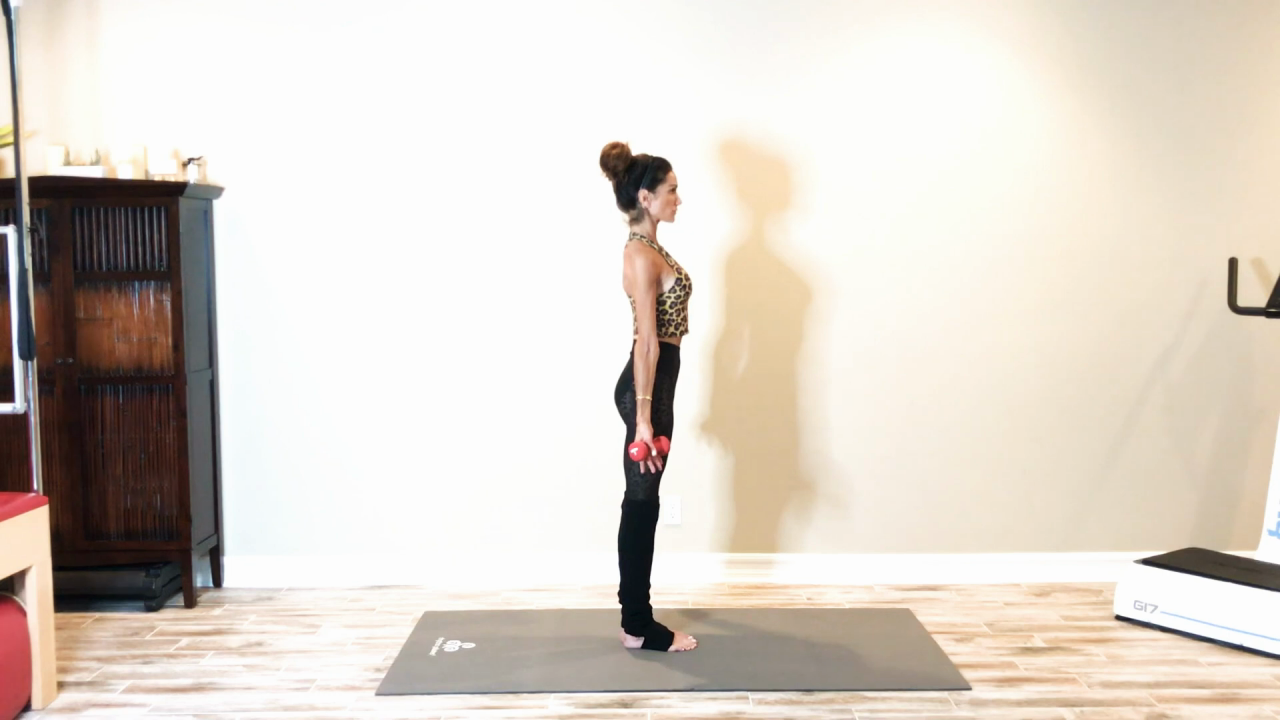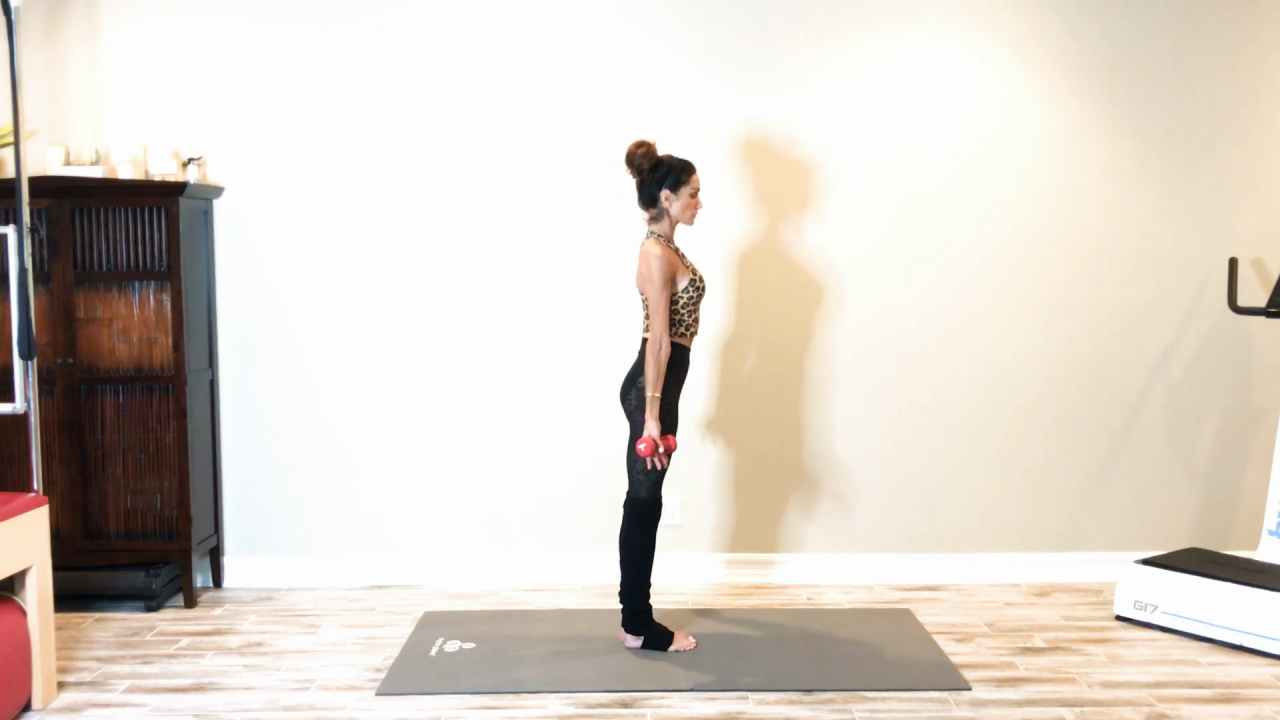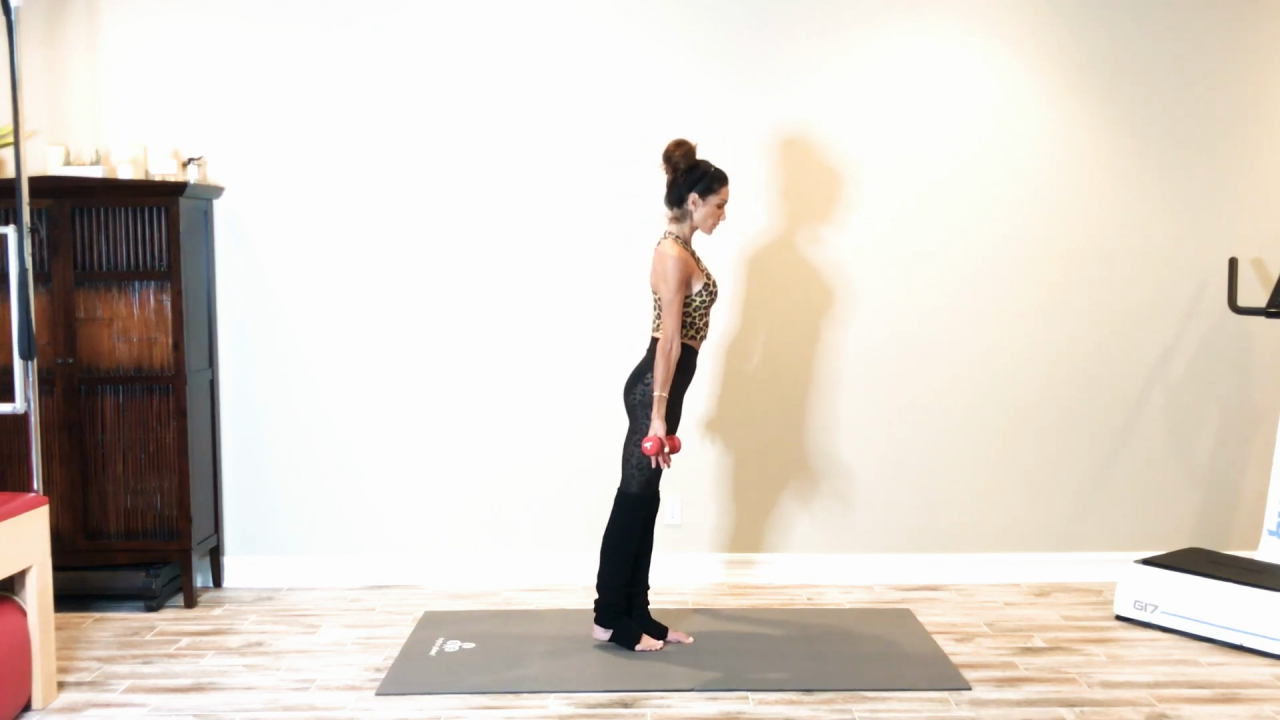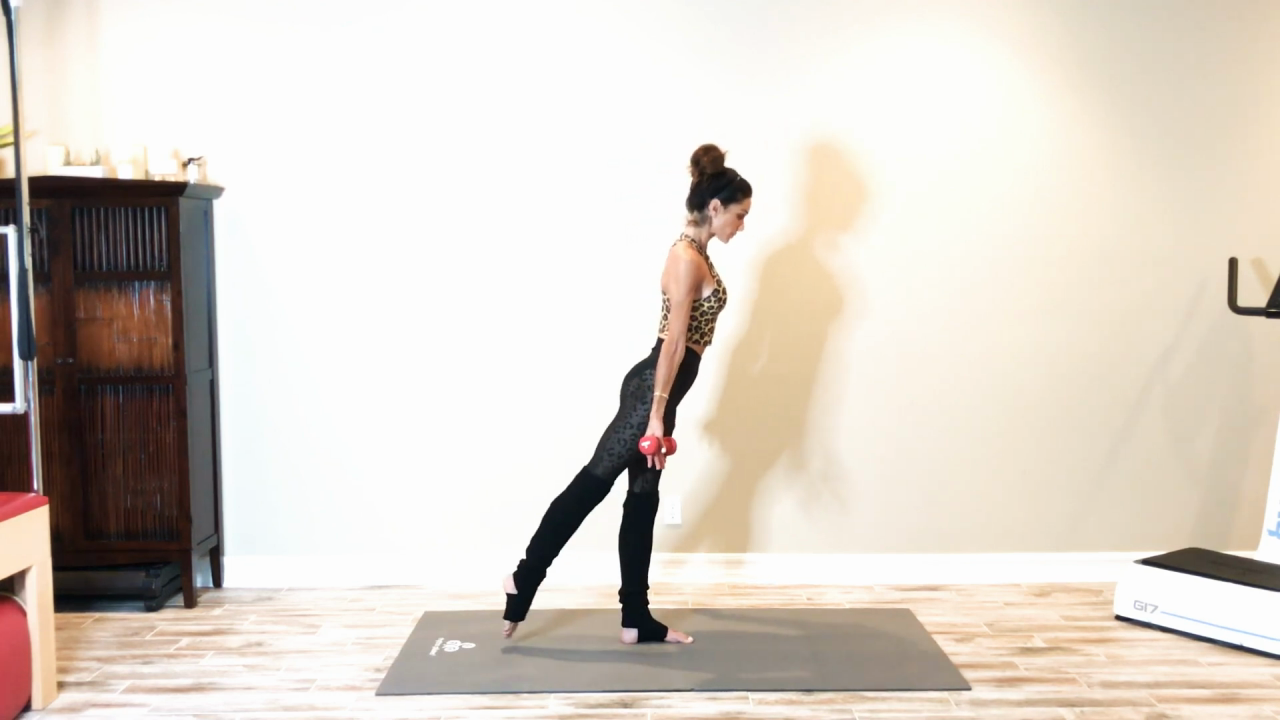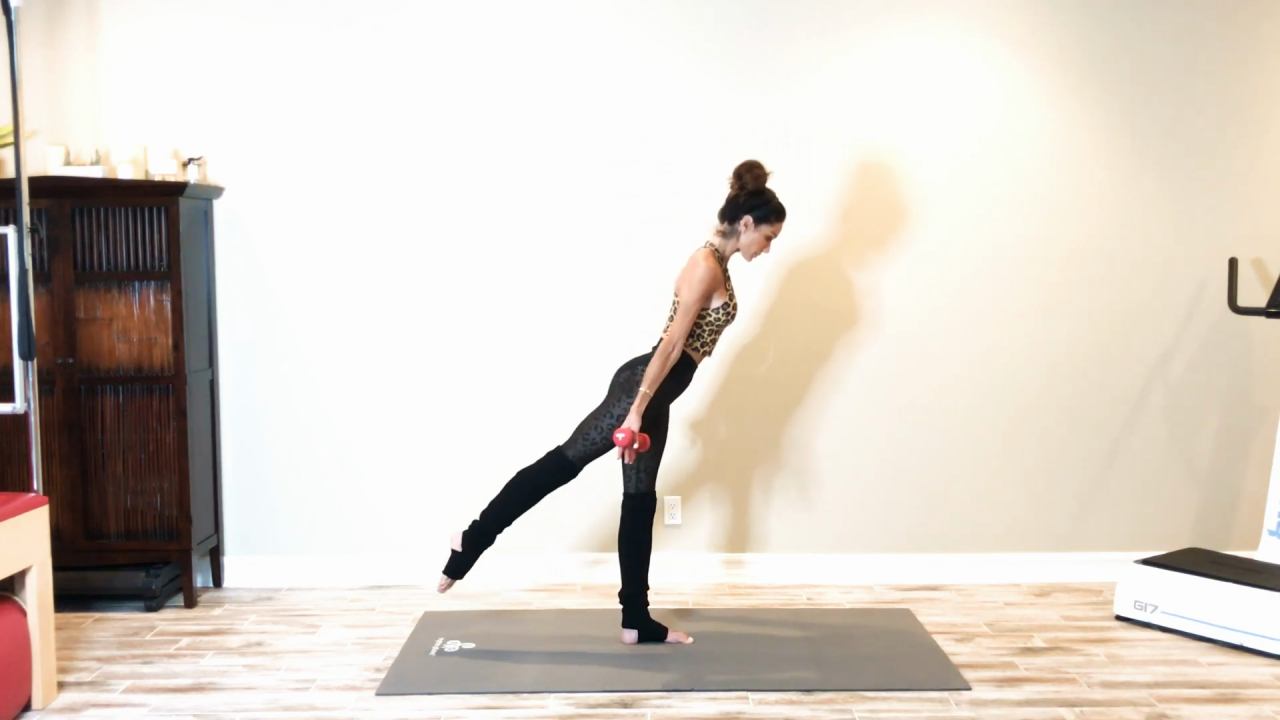
dt=1s
person 1, frame 1
left shoulder: (649, 247)
right shoulder: (640, 255)
right elbow: (646, 340)
right wrist: (643, 417)
left hip: (655, 382)
right hip: (646, 386)
left knee: (642, 504)
right knee: (640, 505)
left ankle: (637, 618)
right ankle: (637, 627)
person 1, frame 2
left shoulder: (664, 248)
right shoulder: (656, 254)
right elbow: (657, 338)
right wrist: (651, 415)
left hip: (660, 383)
right hip: (651, 386)
left knee: (645, 504)
right knee: (643, 504)
left ankle: (639, 619)
right ankle: (638, 627)
person 1, frame 3
left shoulder: (681, 250)
right shoulder: (672, 254)
right elbow: (667, 339)
right wrist: (658, 414)
left hip: (663, 386)
right hip: (654, 386)
left knee: (645, 502)
right knee: (632, 500)
left ankle: (637, 617)
right ankle: (608, 618)
person 1, frame 4
left shoulder: (695, 254)
right shoulder: (687, 258)
right elbow: (672, 340)
right wrist: (657, 415)
left hip: (659, 389)
right hip: (652, 389)
left knee: (642, 499)
right knee: (594, 481)
left ankle: (636, 619)
right ankle: (524, 579)
person 1, frame 5
left shoulder: (716, 265)
right shoulder: (706, 266)
right elbow: (672, 343)
right wrist: (637, 409)
left hip: (655, 391)
right hip: (643, 385)
left knee: (640, 500)
right knee: (564, 461)
left ankle: (636, 621)
right ankle: (471, 542)
